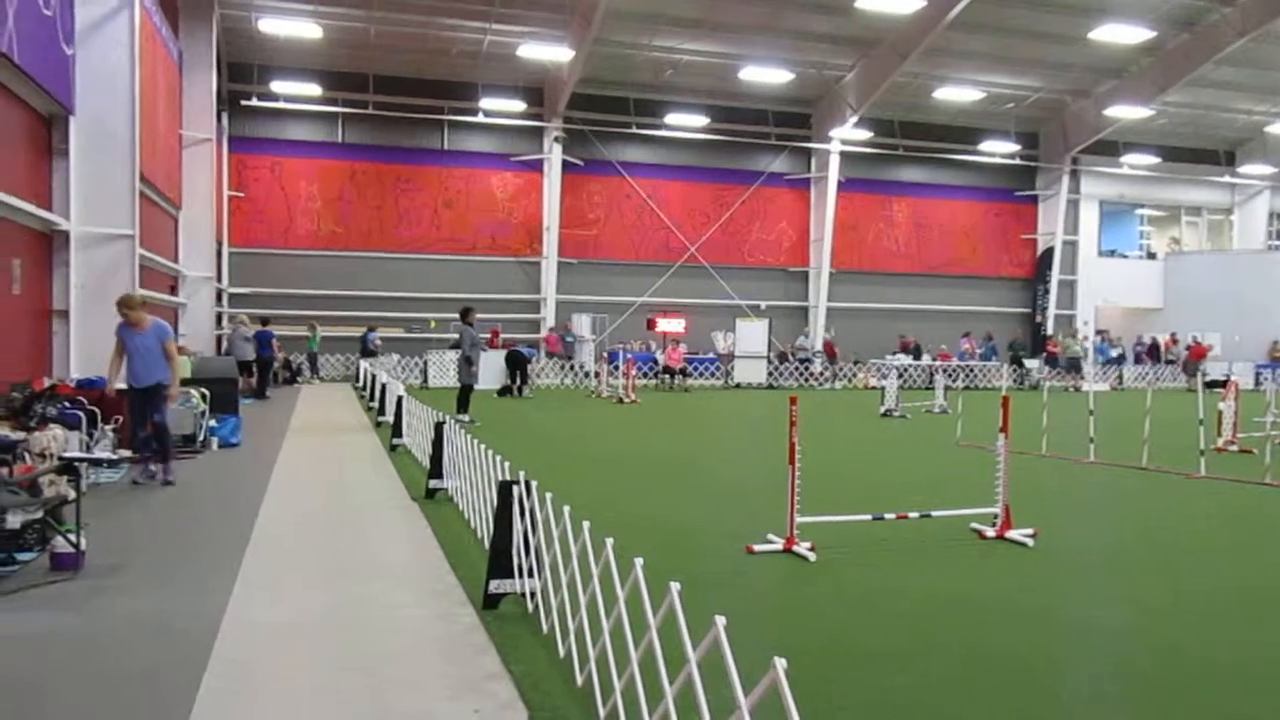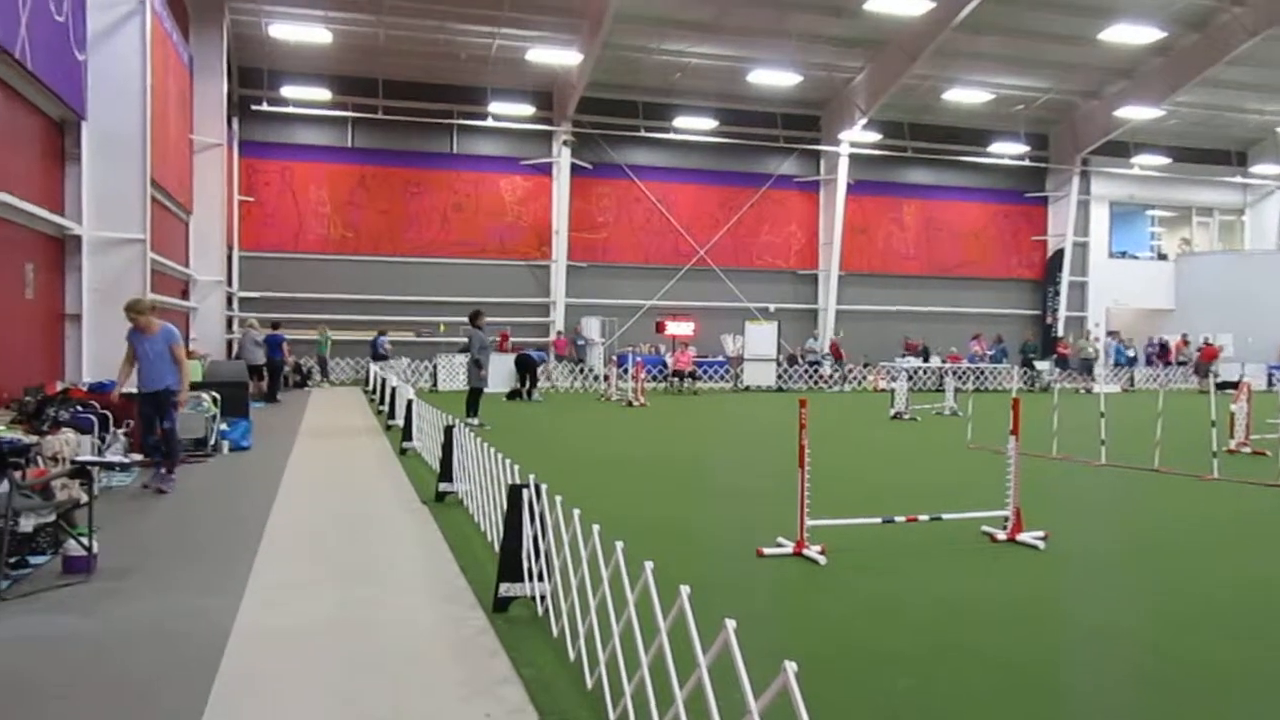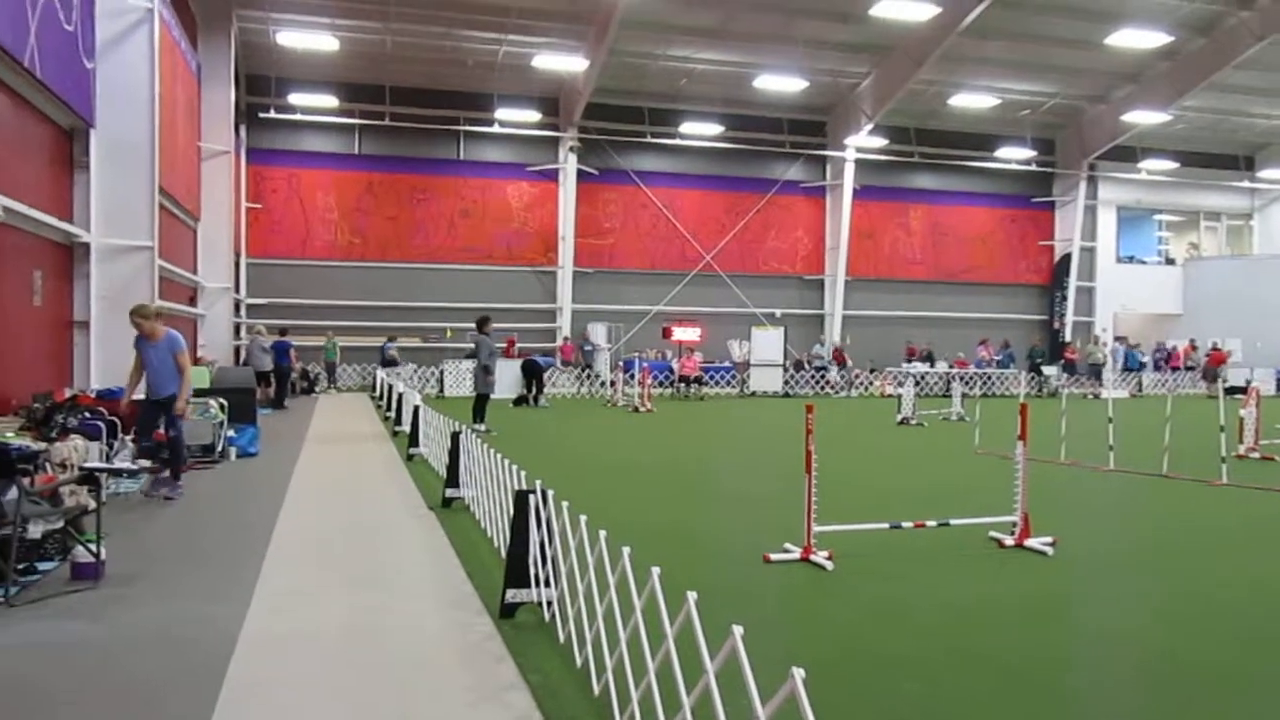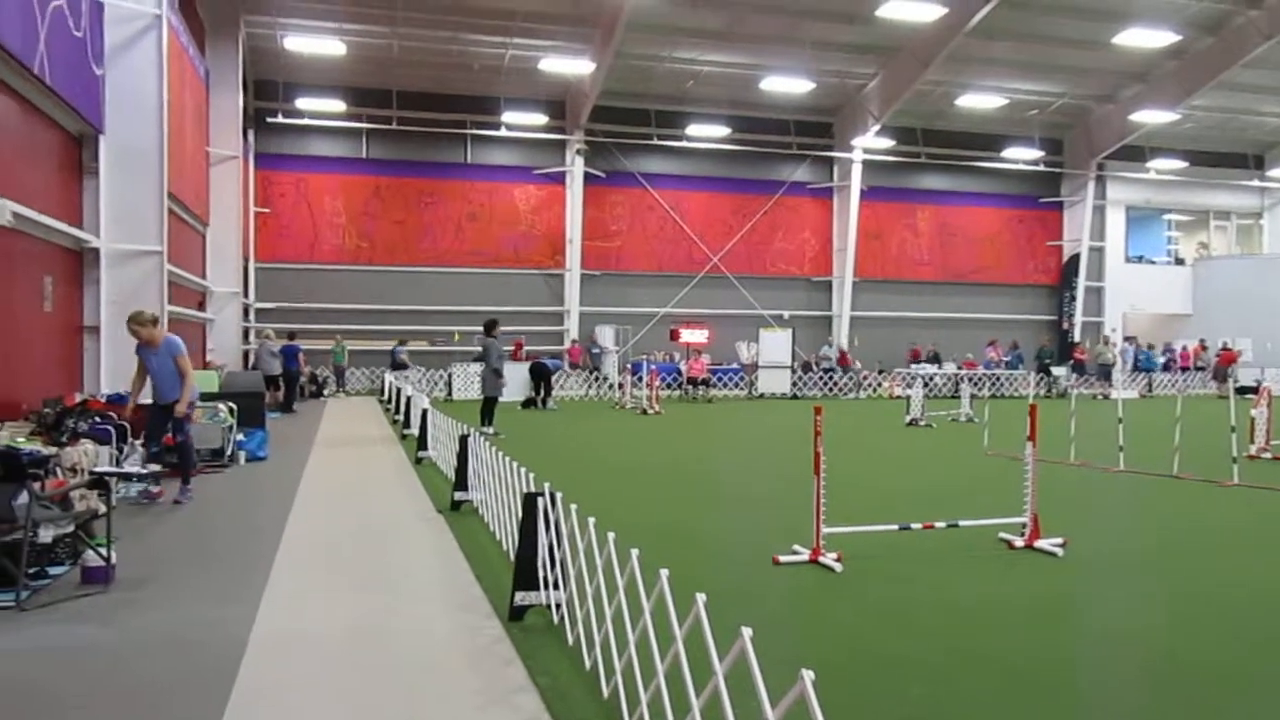
dt=0.2s
person 1, frame 1
left shoulder: (160, 327)
right shoulder: (122, 329)
left elbow: (173, 357)
right elbow: (118, 356)
left wrist: (175, 384)
right wrist: (111, 380)
left hip: (158, 382)
right hip: (135, 385)
left knee: (158, 422)
right knee: (139, 426)
left ankle: (167, 463)
right ankle: (151, 465)
person 1, frame 2
left shoulder: (169, 332)
right shoulder: (133, 334)
left elbow: (182, 362)
right elbow: (129, 362)
left wrist: (184, 389)
right wrist: (118, 386)
left hip: (168, 388)
right hip: (146, 389)
left knee: (167, 429)
right knee: (148, 432)
left ankle: (170, 475)
right ankle: (161, 469)
person 1, frame 3
left shoulder: (173, 338)
right shoulder: (140, 340)
left elbow: (186, 370)
right elbow: (138, 370)
left wrist: (182, 398)
right wrist: (127, 395)
left hip: (174, 395)
right hip: (153, 395)
left knee: (173, 436)
right knee: (142, 434)
left ankle: (176, 482)
right ankle: (161, 474)
person 1, frame 4
left shoulder: (173, 343)
right shoulder: (142, 348)
left elbow: (188, 374)
right elbow: (140, 376)
left wrist: (183, 402)
right wrist: (132, 401)
left hip: (181, 398)
right hip: (159, 400)
left knee: (181, 441)
right knee: (151, 440)
left ankle: (186, 487)
right ankle: (154, 487)
